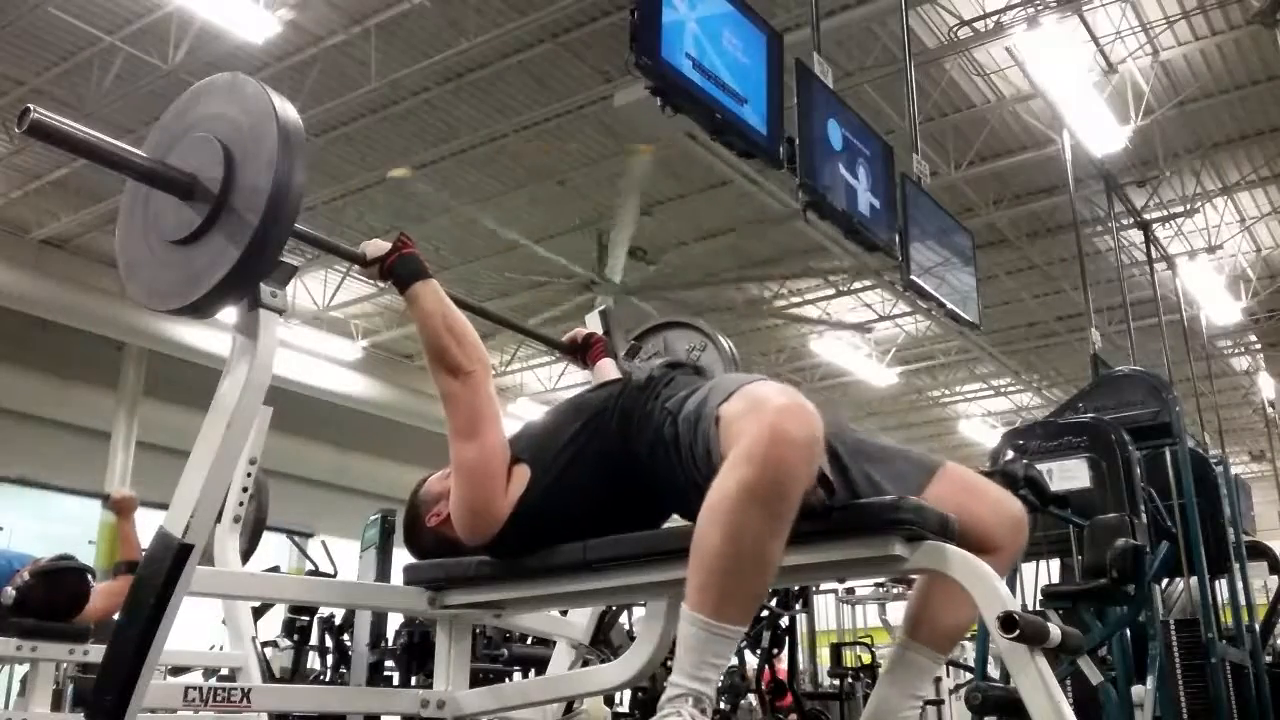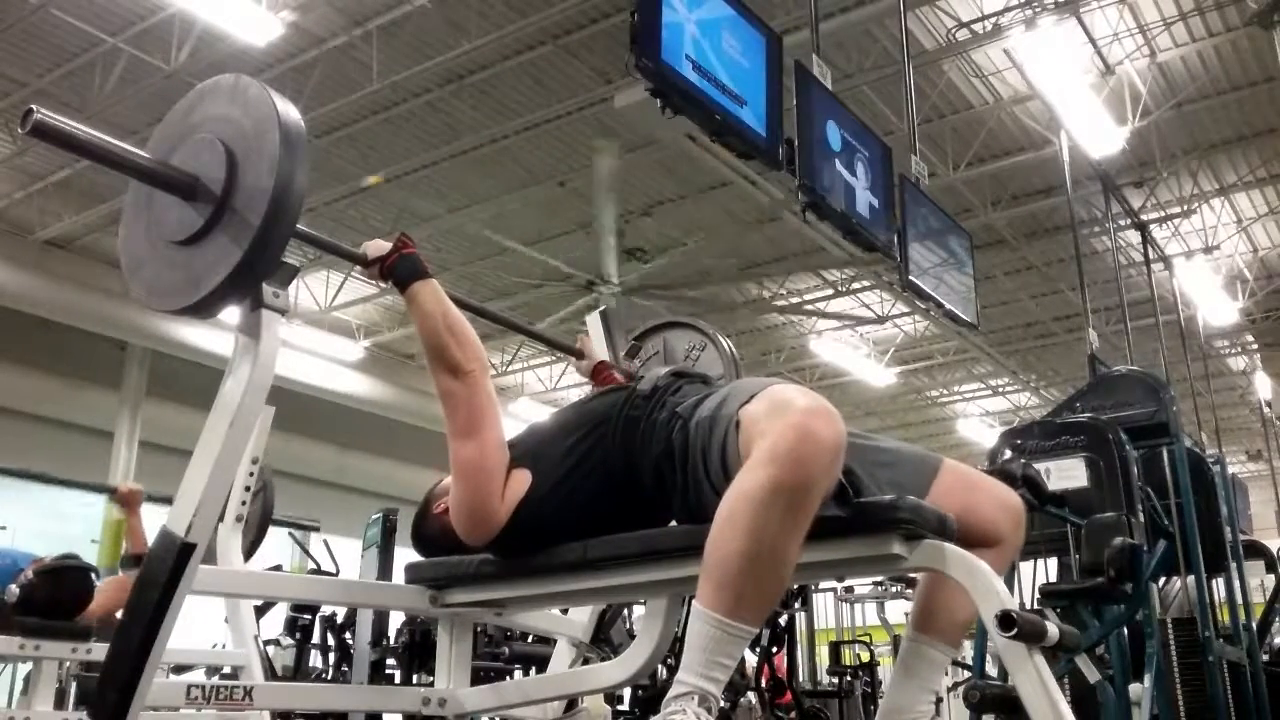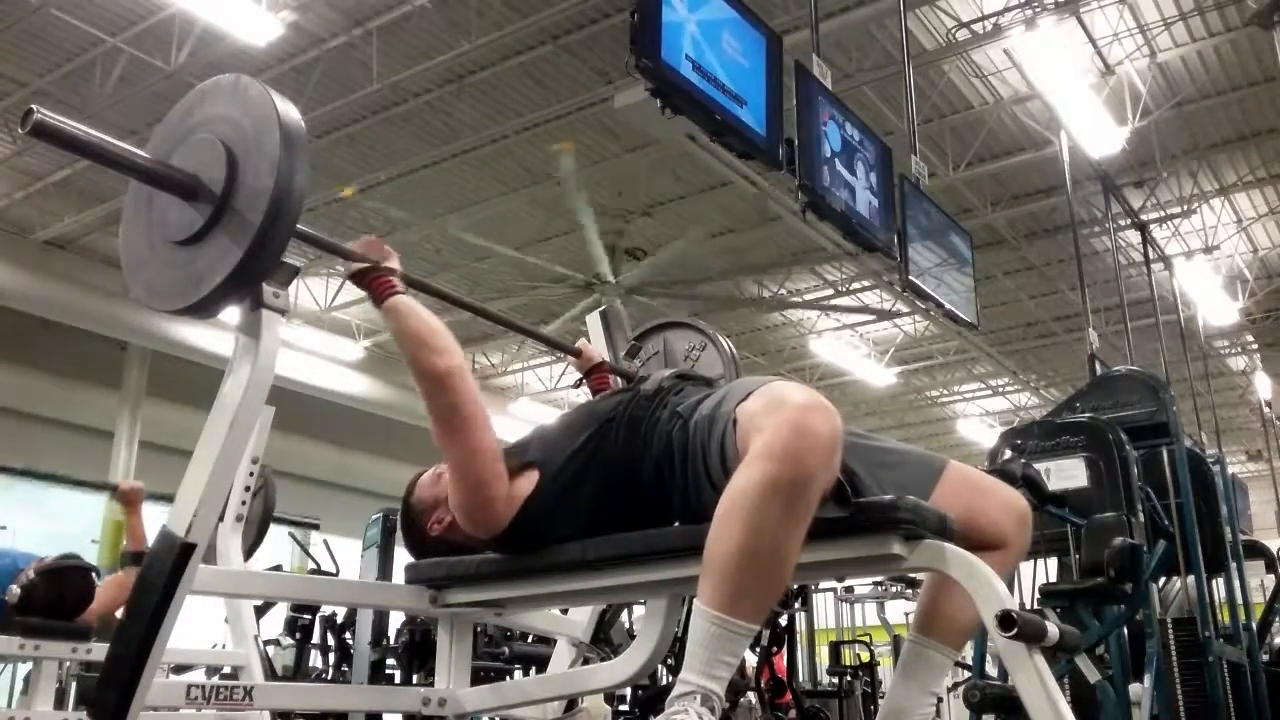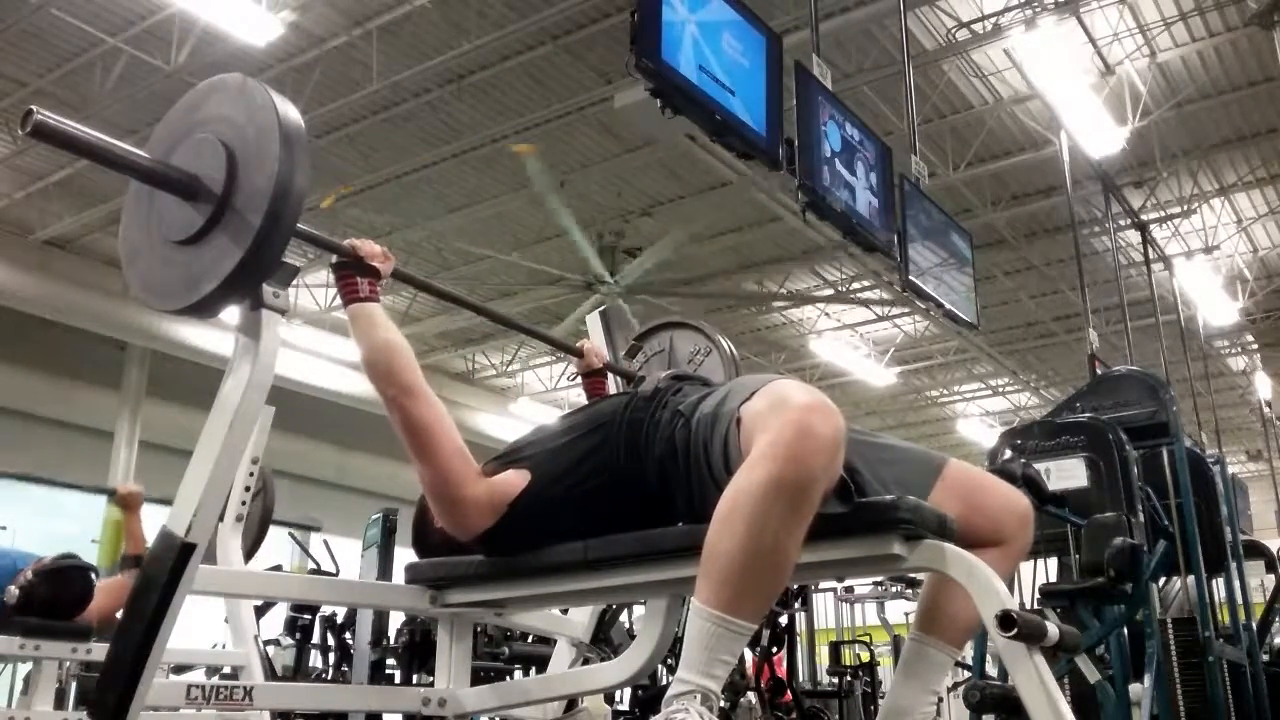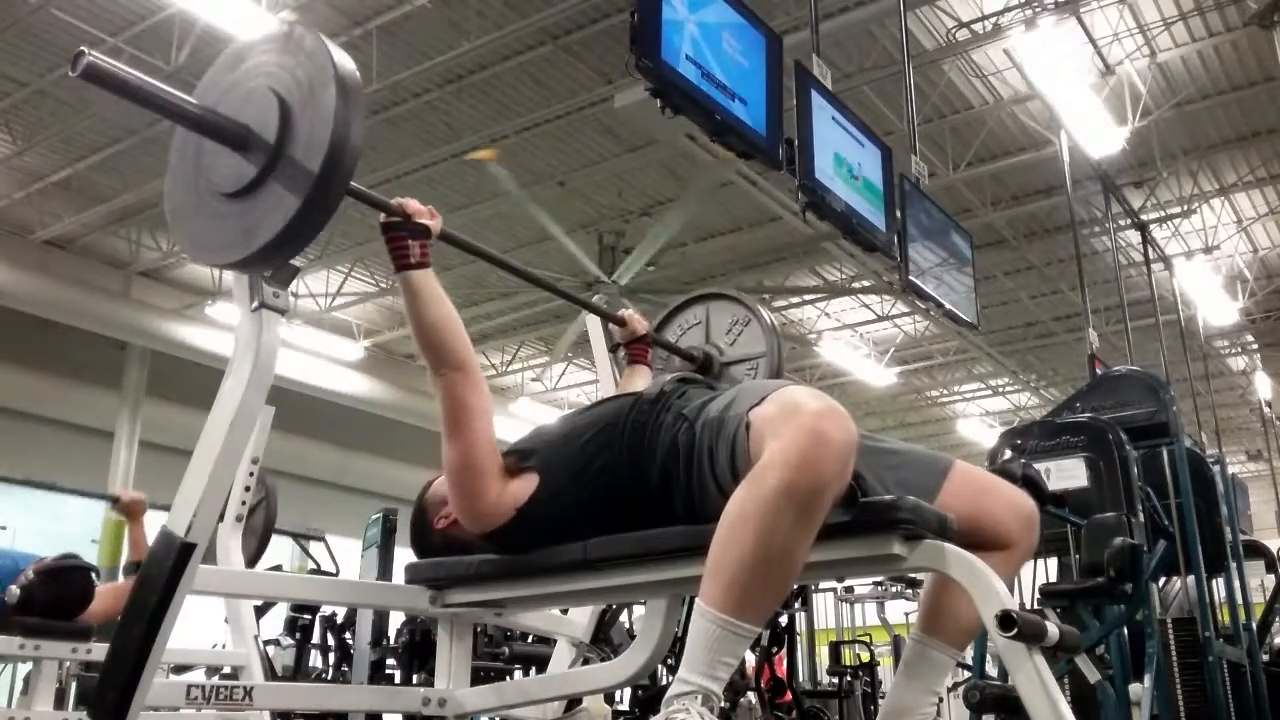
dt=1s
person 1, frame 1
left shoulder: (543, 479)
right shoulder: (488, 511)
left elbow: (615, 410)
right elbow: (464, 368)
left wrist: (596, 355)
right wrist: (406, 271)
left knee: (999, 525)
person 1, frame 2
left shoulder: (541, 480)
right shoulder: (488, 512)
left elbow: (617, 427)
right elbow: (462, 369)
left wrist: (601, 374)
right wrist: (407, 270)
left knee: (998, 517)
person 1, frame 3
left shoulder: (537, 477)
right shoulder: (493, 510)
right elbow: (446, 377)
left wrist: (597, 375)
right wrist: (382, 286)
left knee: (1004, 519)
person 1, frame 4
left shoulder: (534, 478)
right shoulder: (479, 511)
right elbow: (407, 393)
left wrist: (597, 382)
right wrist: (361, 291)
left knee: (1006, 517)
person 1, frame 5
left shoulder: (551, 474)
right shoulder: (492, 506)
left elbow: (629, 415)
right elbow: (457, 375)
left wrist: (636, 352)
right wrist: (411, 258)
left knee: (1012, 519)
